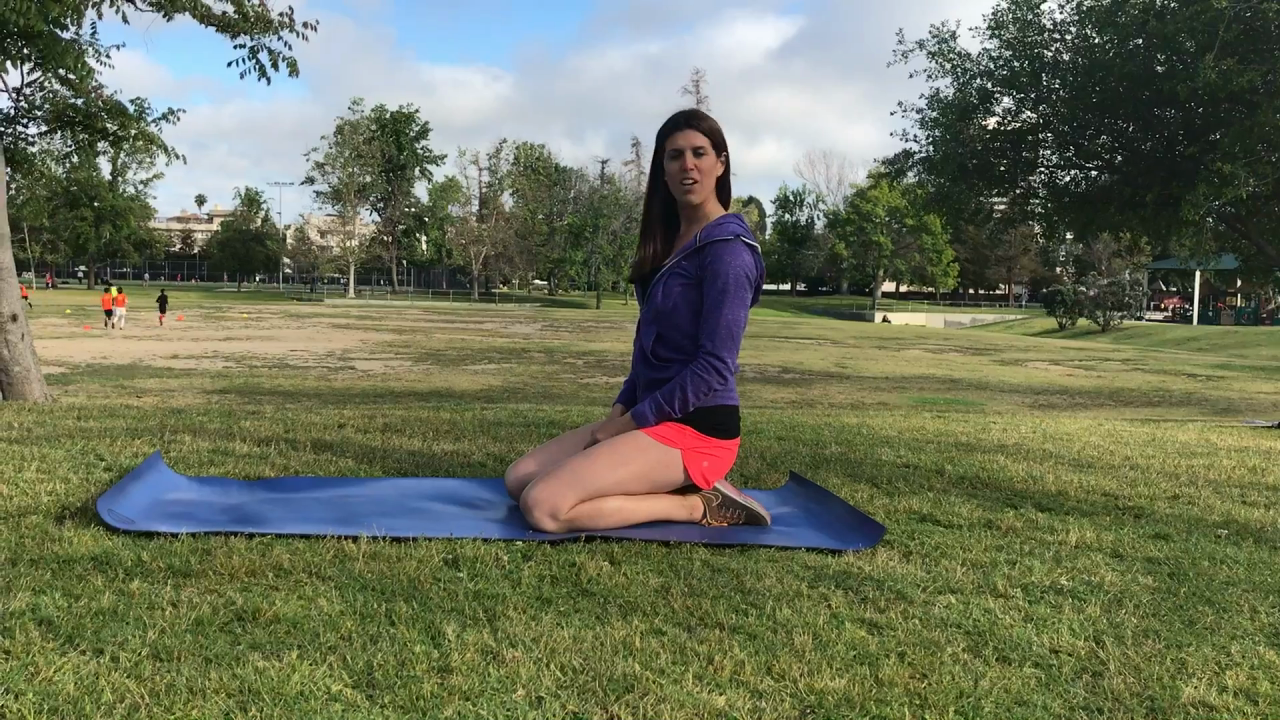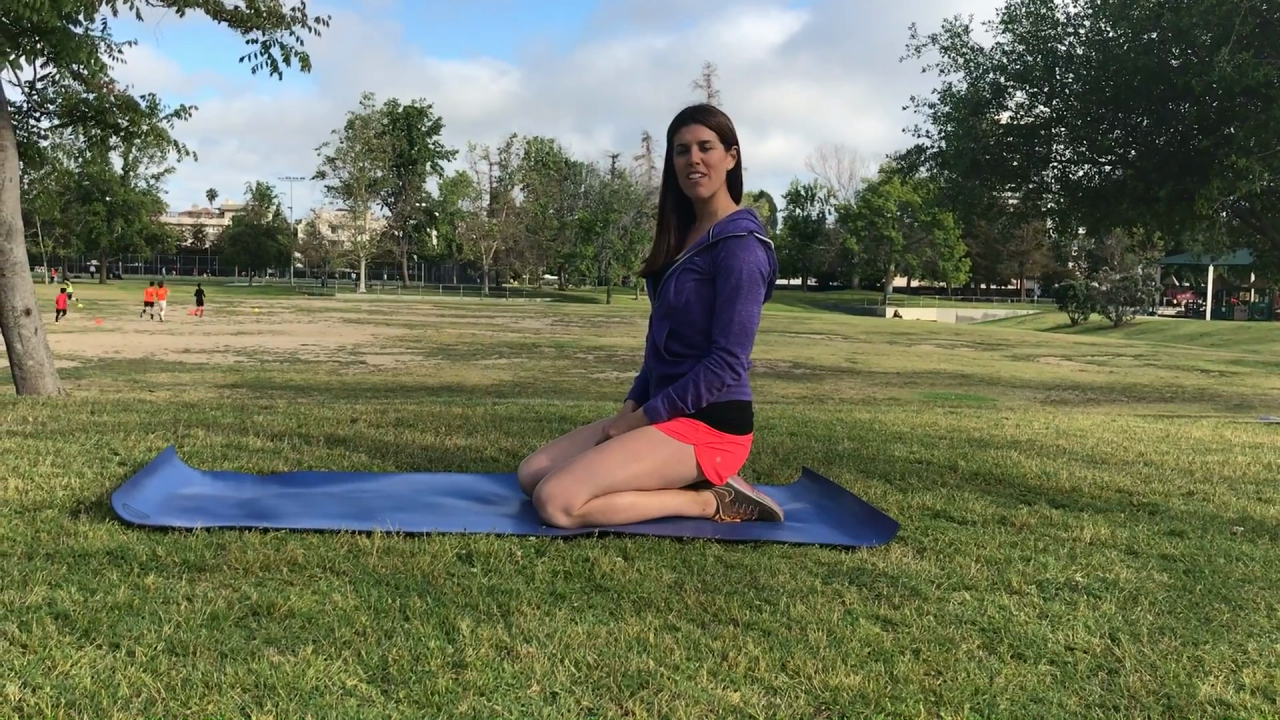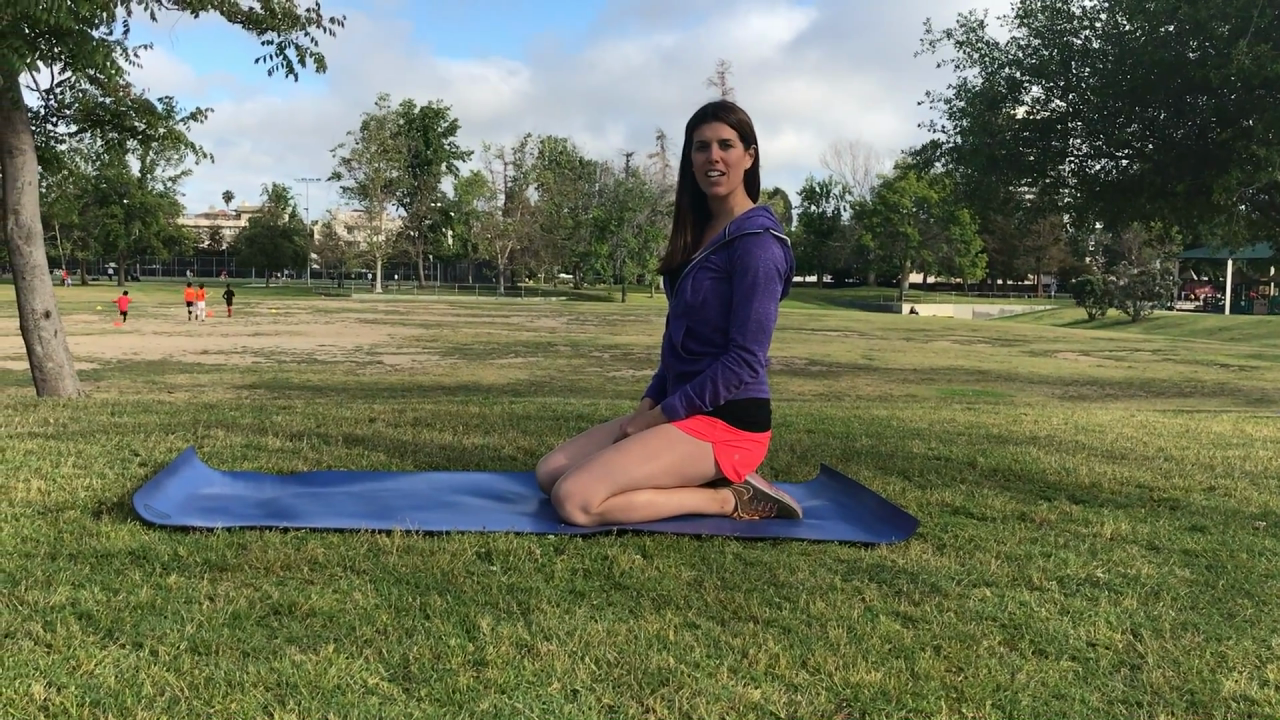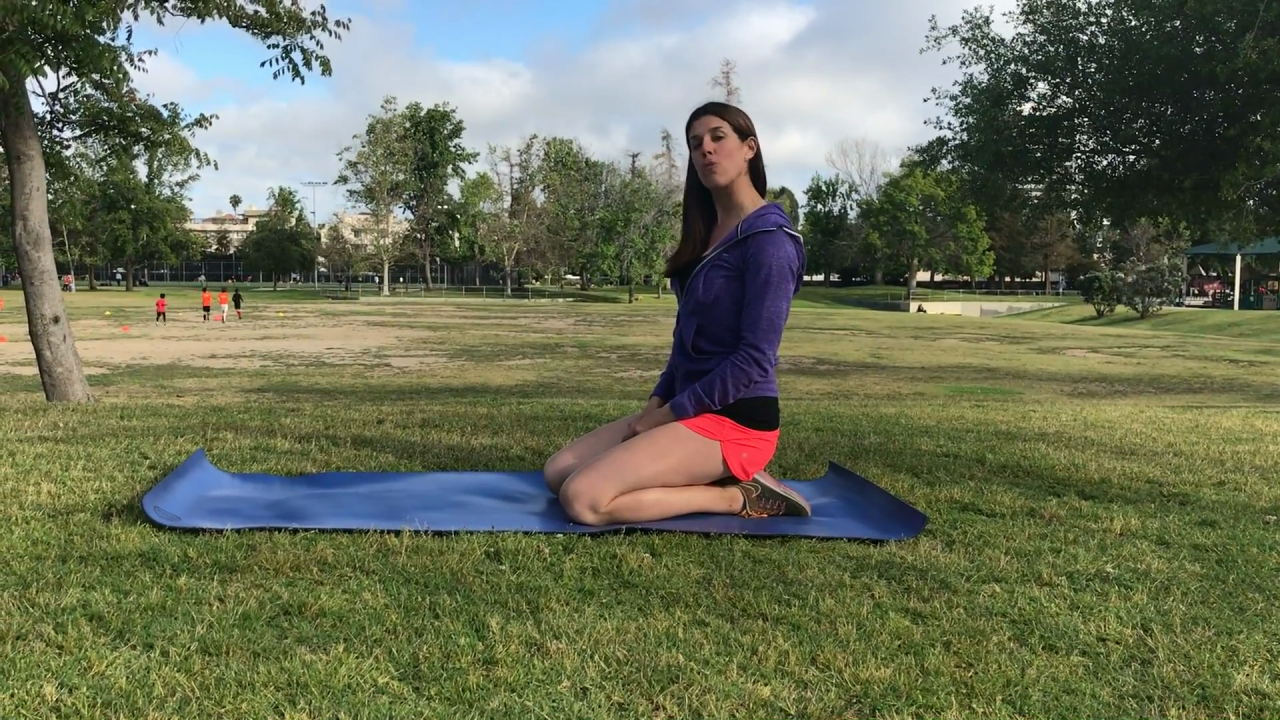
dt=1s
person 1, frame 1
left shoulder: (727, 249)
right shoulder: (670, 240)
left elbow: (714, 367)
left wrist: (629, 422)
right wrist: (619, 409)
left hip: (696, 427)
right hip: (653, 413)
left knee: (542, 506)
right knee: (518, 477)
left ankle: (699, 505)
right ankle: (683, 487)
person 1, frame 2
left shoulder: (739, 245)
right shoulder: (683, 234)
left elbow: (727, 362)
left wrist: (642, 418)
right wrist: (631, 405)
left hip: (709, 422)
right hip: (666, 409)
left knee: (556, 501)
right knee: (532, 473)
left ankle: (711, 500)
right ankle: (694, 484)
person 1, frame 3
left shoulder: (756, 242)
right shoulder: (699, 232)
left elbow: (744, 360)
left wrist: (658, 416)
right wrist: (648, 403)
left hip: (727, 420)
right hip: (683, 406)
left knee: (574, 499)
right knee: (550, 471)
left ankle: (729, 498)
right ankle: (714, 481)
person 1, frame 4
left shoulder: (769, 240)
right shoulder: (706, 233)
left elbow: (754, 359)
left wrist: (666, 414)
right wrist: (655, 403)
left hip: (735, 419)
right hip: (691, 405)
left knee: (582, 497)
right knee: (558, 471)
left ankle: (737, 495)
right ankle: (719, 478)
